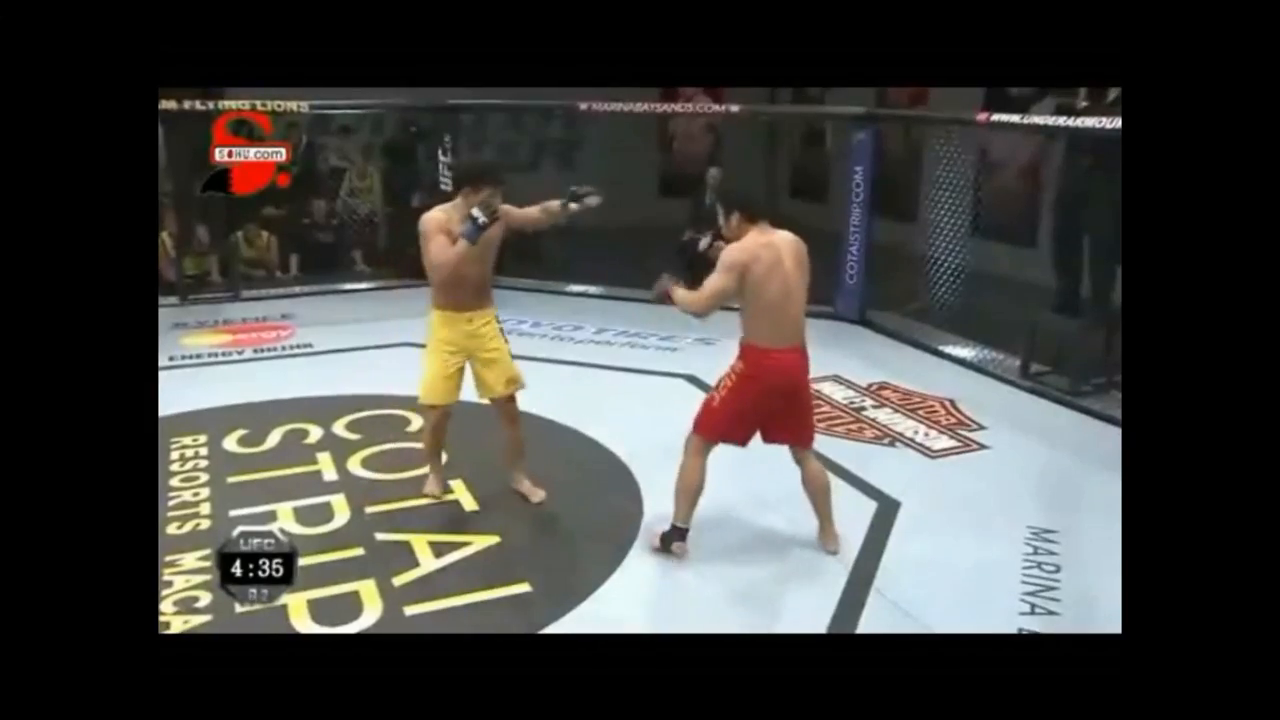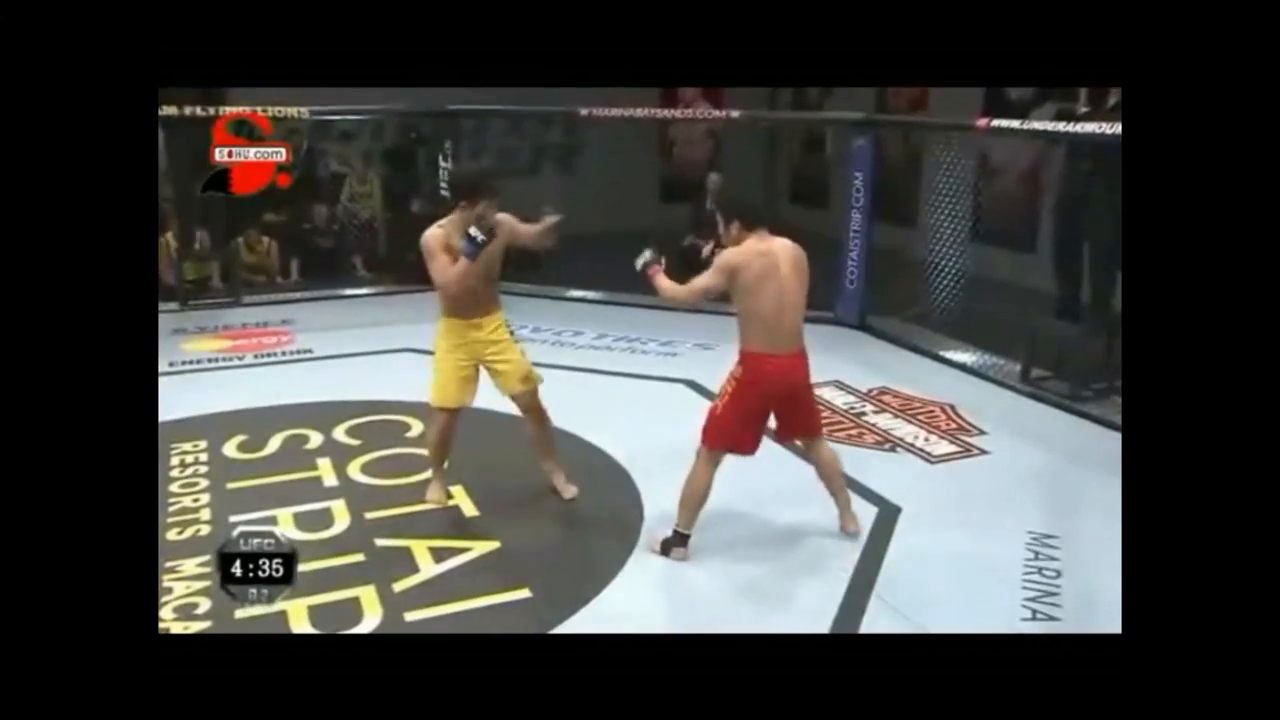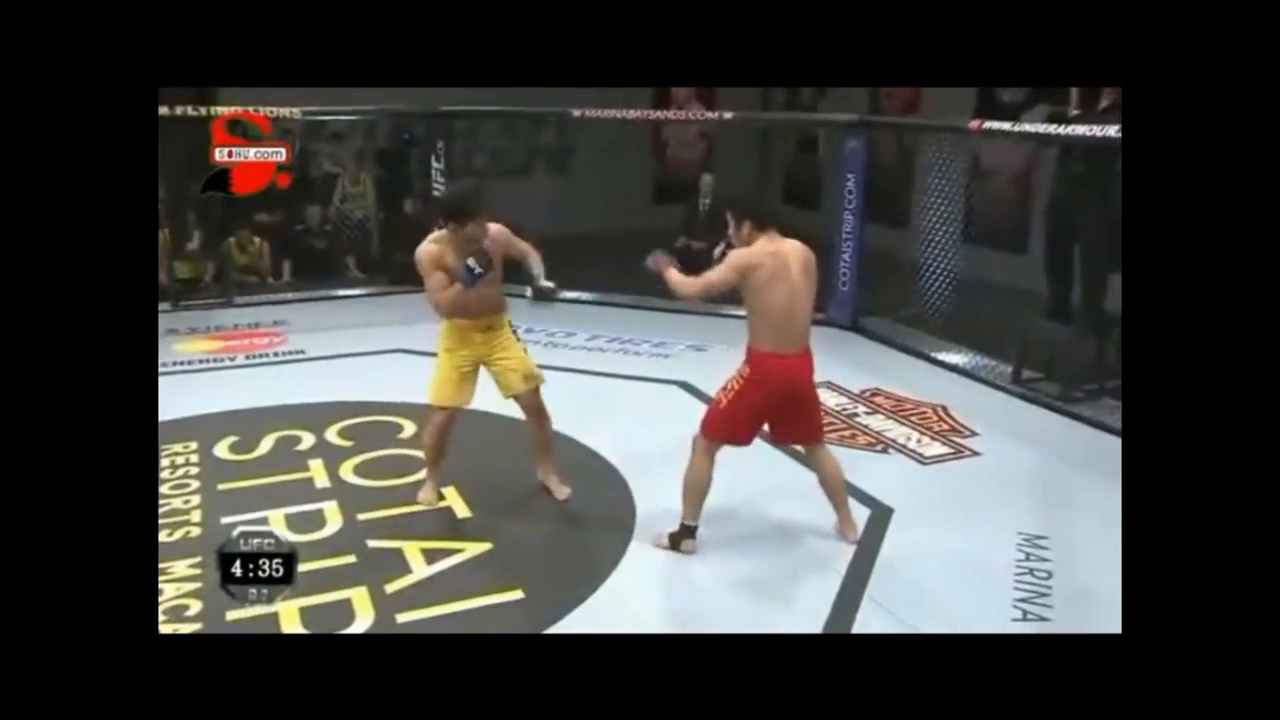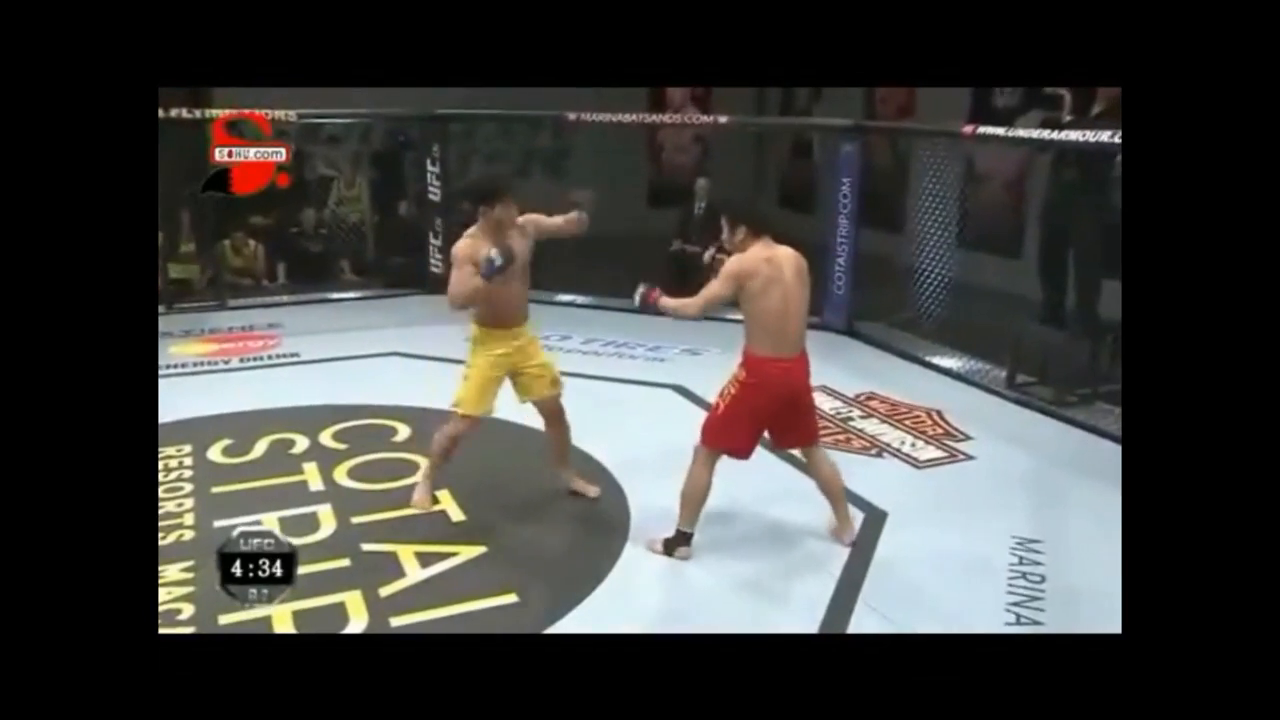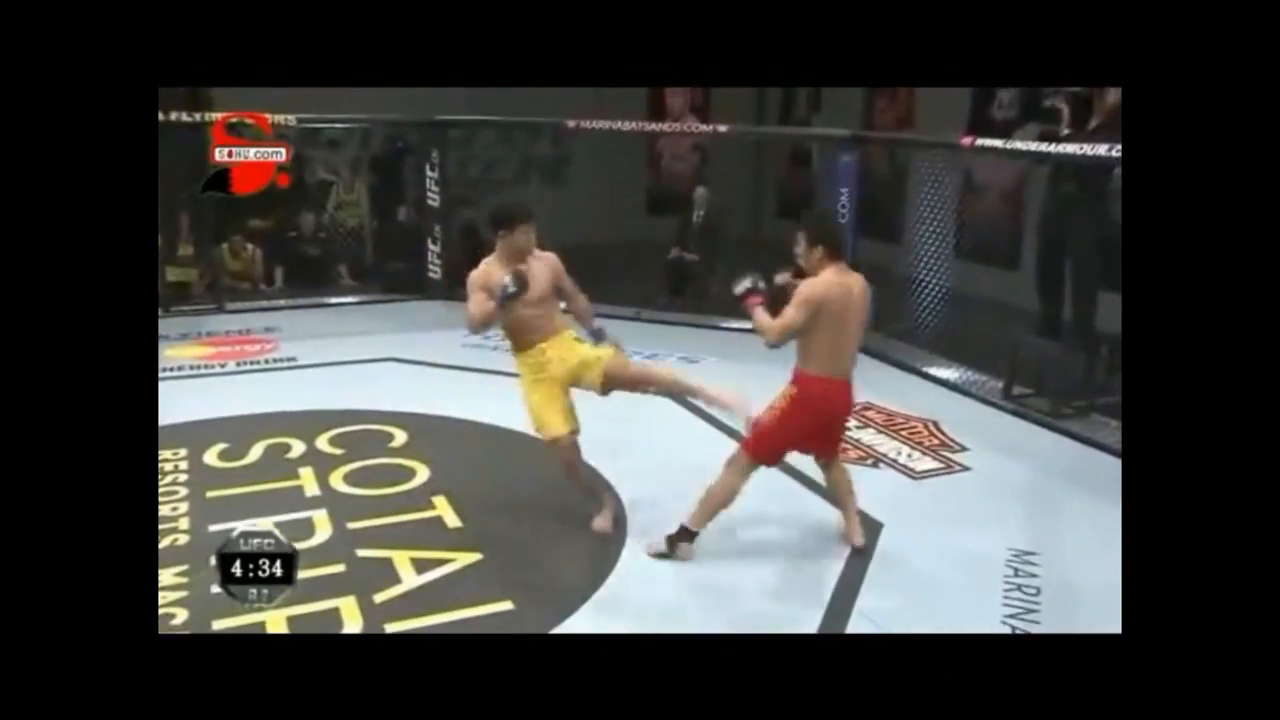
dt=0.3s
person 1, frame 1
left shoulder: (739, 252)
right shoulder: (796, 245)
left elbow: (700, 305)
left wrist: (672, 290)
left hip: (757, 366)
right hip: (795, 362)
left knee: (697, 445)
right knee: (803, 452)
left ankle: (677, 535)
right ankle: (828, 533)
person 1, frame 2
left shoulder: (735, 258)
right shoulder: (795, 251)
left elbow: (683, 297)
left wrist: (653, 269)
left hip: (757, 370)
right hip: (795, 365)
left knee: (707, 455)
right knee: (814, 443)
left ankle: (679, 539)
right ankle: (848, 518)
person 1, frame 3
left shoulder: (746, 257)
right shoulder: (804, 254)
left elbow: (692, 289)
left wrist: (664, 267)
left hip: (763, 369)
right hip: (801, 365)
left knee: (704, 445)
right knee: (815, 447)
left ankle: (686, 533)
right ankle: (847, 523)
person 1, frame 4
left shoulder: (742, 265)
right shoulder: (796, 260)
left elbow: (694, 309)
left wrist: (655, 299)
left hip: (760, 373)
right hip: (796, 369)
left knee: (705, 454)
right knee: (811, 448)
left ankle: (681, 539)
right ankle: (845, 522)
person 1, frame 5
left shoulder: (815, 287)
right shoulder: (859, 285)
left elbow: (774, 336)
left wrist: (753, 301)
left hip: (807, 391)
right hip: (840, 393)
left knee: (740, 464)
right knee: (829, 458)
left ankle: (683, 538)
right ankle: (854, 528)
person 2, frame 1
left shoulder: (499, 216)
right shoulder: (434, 221)
left elbow: (540, 214)
right elbow: (442, 272)
left wrist: (569, 203)
right wrist: (471, 233)
left hip: (484, 322)
right hip: (446, 325)
left knee: (507, 406)
right knee: (437, 410)
left ankle: (519, 476)
right ankle: (435, 472)
person 2, frame 2
left shoulder: (500, 224)
right shoulder: (436, 237)
left elbow: (537, 238)
right elbow: (450, 288)
left wrist: (550, 226)
right wrist: (471, 249)
left hip: (494, 327)
right hip: (455, 332)
left knee: (531, 402)
right knee: (447, 413)
left ankle: (554, 471)
right ankle: (437, 478)
person 2, frame 3
left shoulder: (497, 235)
right shoulder: (429, 252)
left elbow: (528, 253)
right elbow: (441, 306)
left wrist: (540, 277)
right wrist: (466, 279)
left hip: (498, 331)
right hip: (459, 335)
left knee: (533, 403)
right knee: (443, 416)
left ankle: (547, 472)
right ankle: (431, 479)
person 2, frame 4
left shoulder: (525, 226)
right shoulder: (467, 248)
left elbow: (569, 225)
right elbow: (459, 300)
left wrist: (580, 212)
right wrist: (488, 273)
left hip: (522, 337)
right hip: (489, 344)
left knee: (554, 409)
right knee: (463, 422)
left ankle: (568, 474)
right ankle: (426, 479)
person 2, frame 5
left shoulder: (547, 261)
right shoulder: (481, 276)
left elbow: (574, 297)
right elbow: (475, 324)
left wrist: (595, 330)
right wrist: (503, 298)
left hip: (566, 347)
right hip: (534, 365)
left knee: (633, 375)
right knee: (563, 446)
left ankle: (706, 394)
right ankle: (602, 501)
person 3, frame 1
right shoulder: (1090, 95)
right elbow: (1060, 117)
left wrist: (1084, 107)
right wrist: (1079, 103)
left hip: (1107, 178)
right hip: (1074, 170)
left knee: (1102, 244)
right knee: (1065, 238)
left ankle: (1100, 307)
right ankle: (1066, 301)
person 3, frame 2
right shoulder: (1091, 96)
right elbow: (1060, 122)
left wrist: (1084, 112)
right wrist: (1079, 107)
left hip: (1107, 186)
right hip: (1074, 178)
left knee: (1102, 251)
right knee: (1065, 244)
left ankle: (1100, 313)
right ankle: (1067, 308)
person 3, frame 3
left shoulder: (1115, 113)
right shoulder: (1084, 96)
left wrist: (1075, 115)
left hip: (1097, 190)
right hip: (1065, 183)
left knee: (1093, 257)
right knee: (1056, 250)
left ankle: (1092, 319)
right ankle: (1058, 311)
person 3, frame 4
left shoulder: (1115, 118)
right shoulder: (1078, 99)
left wrist: (1068, 119)
left hip: (1091, 199)
right hip: (1058, 191)
left knee: (1087, 266)
right knee: (1050, 258)
left ankle: (1085, 327)
right ankle: (1051, 320)
person 3, frame 5
left shoulder: (1115, 131)
right shoulder: (1075, 112)
left elbow: (1096, 157)
left wrist: (1066, 132)
left hip: (1088, 213)
right hip: (1055, 205)
left knee: (1083, 280)
right knee: (1047, 273)
left ankle: (1081, 342)
right ankle: (1047, 333)
